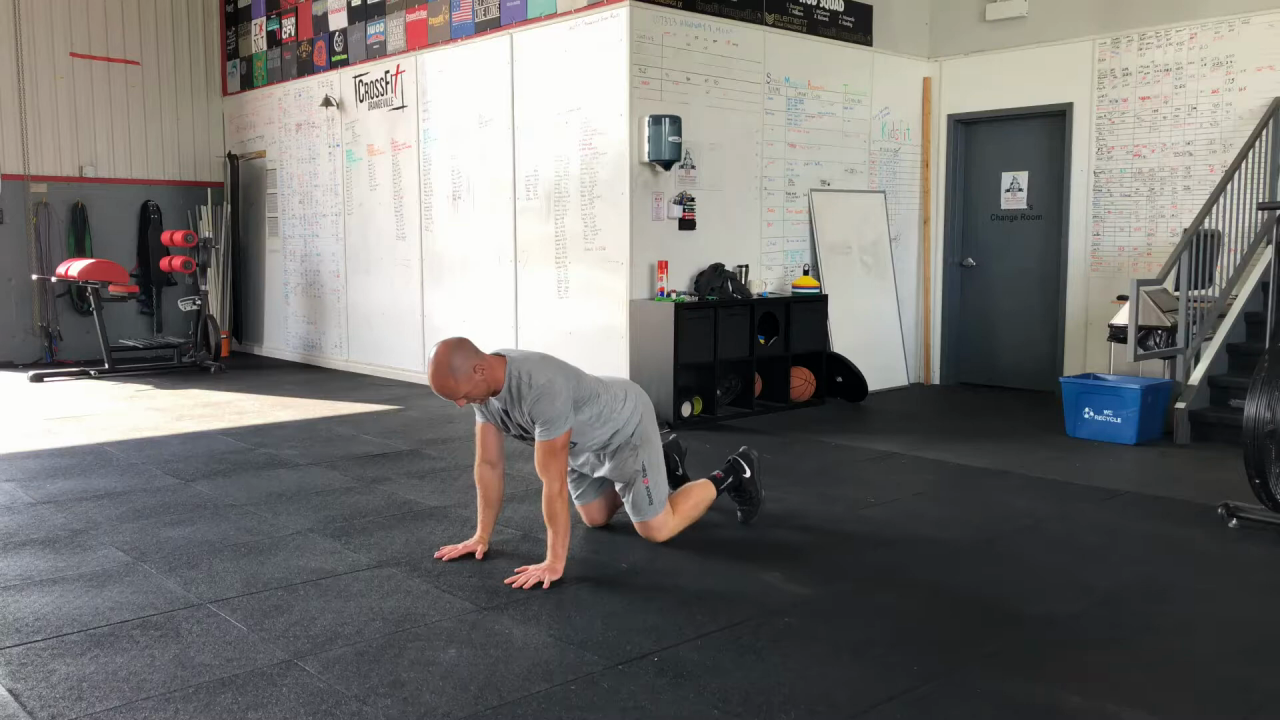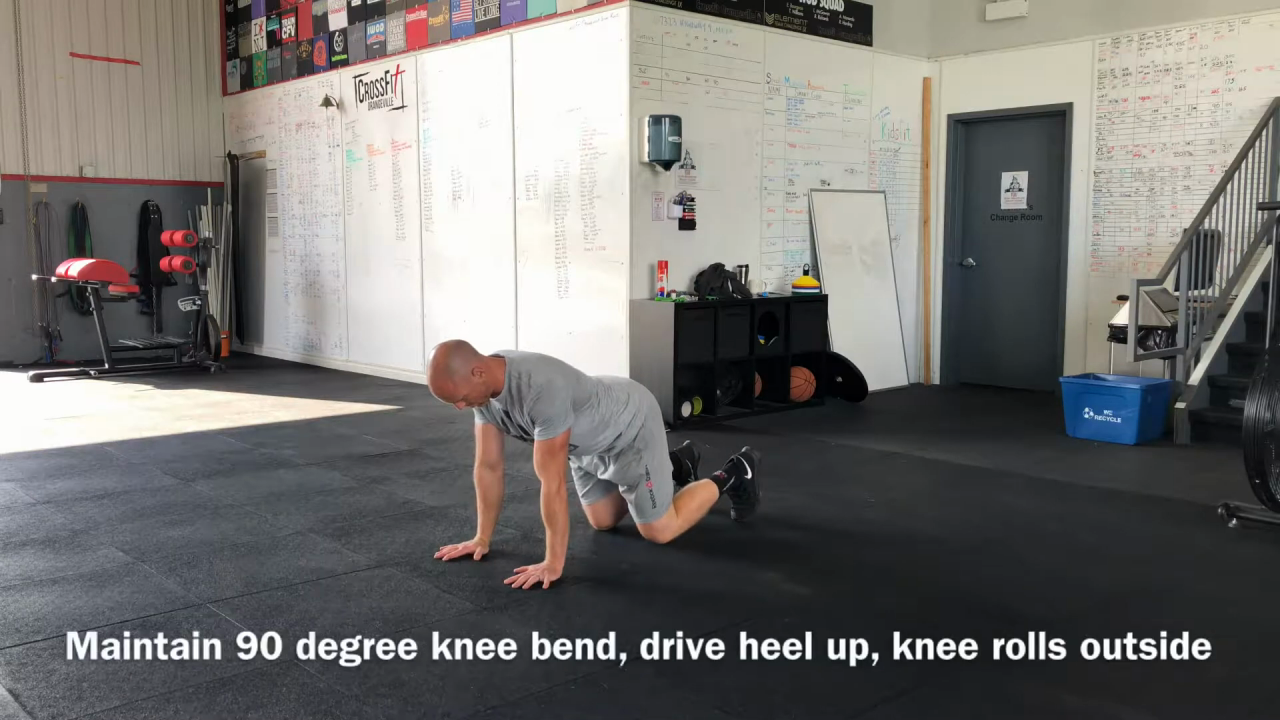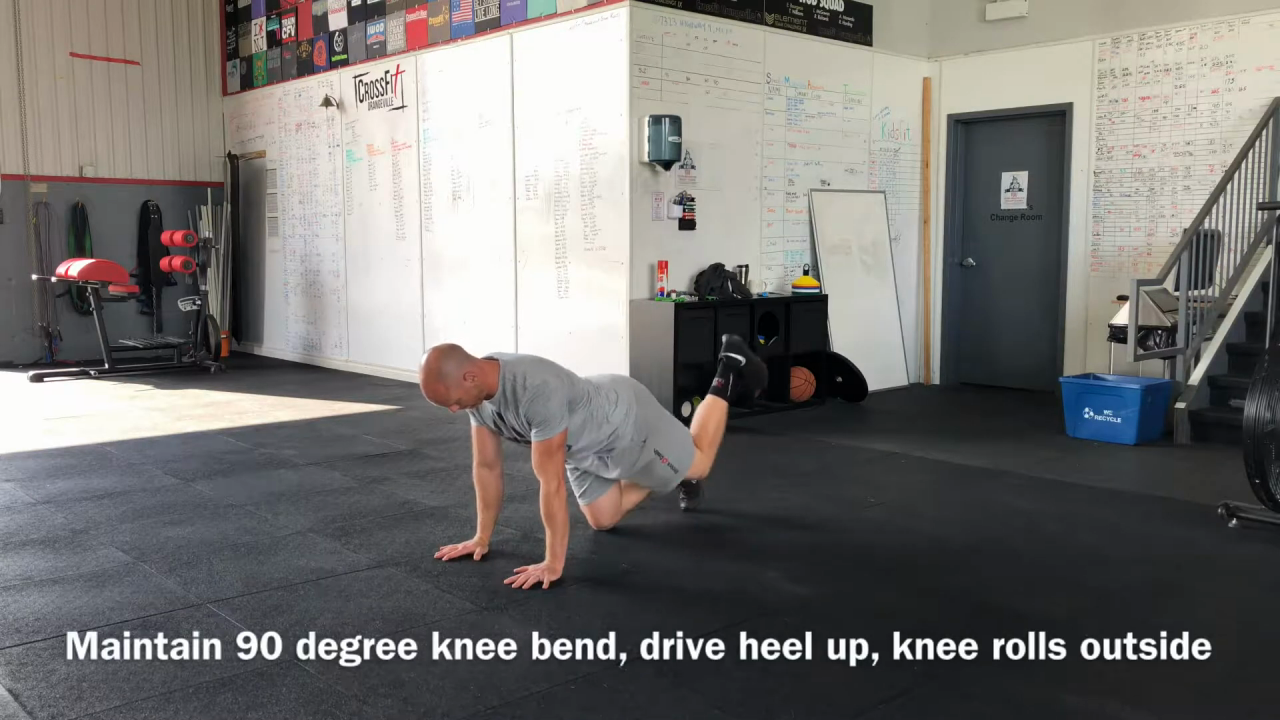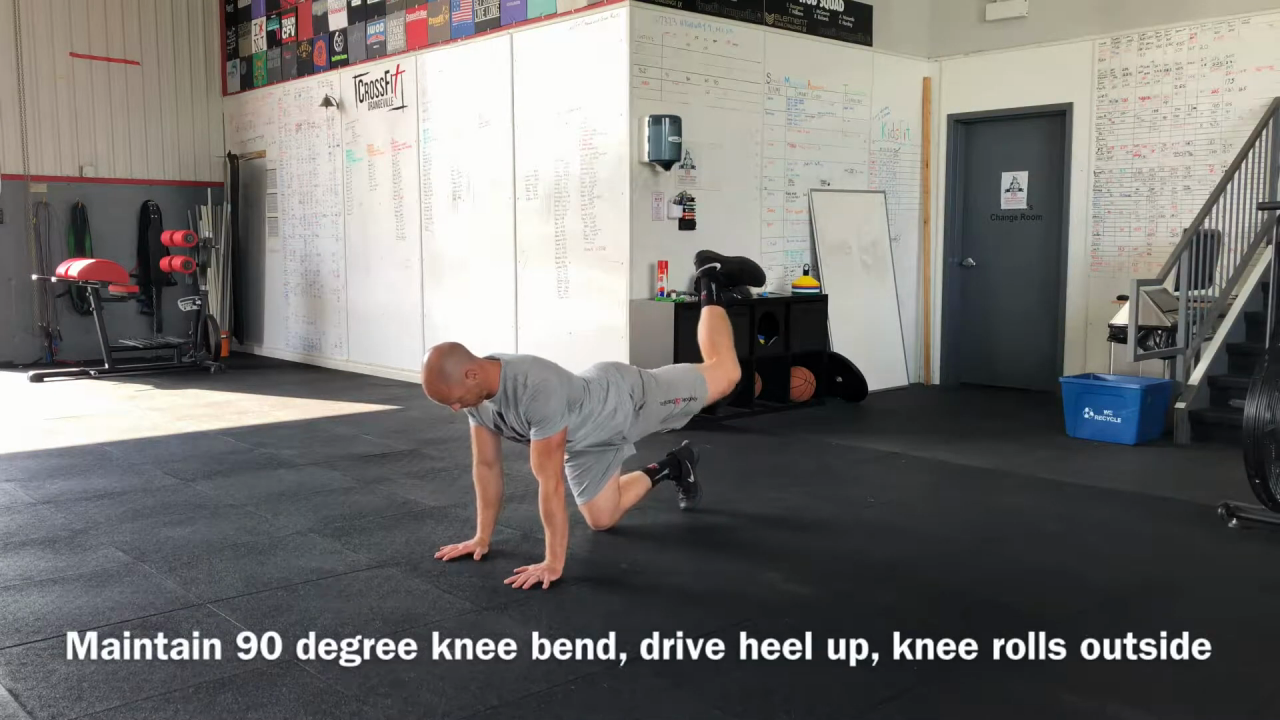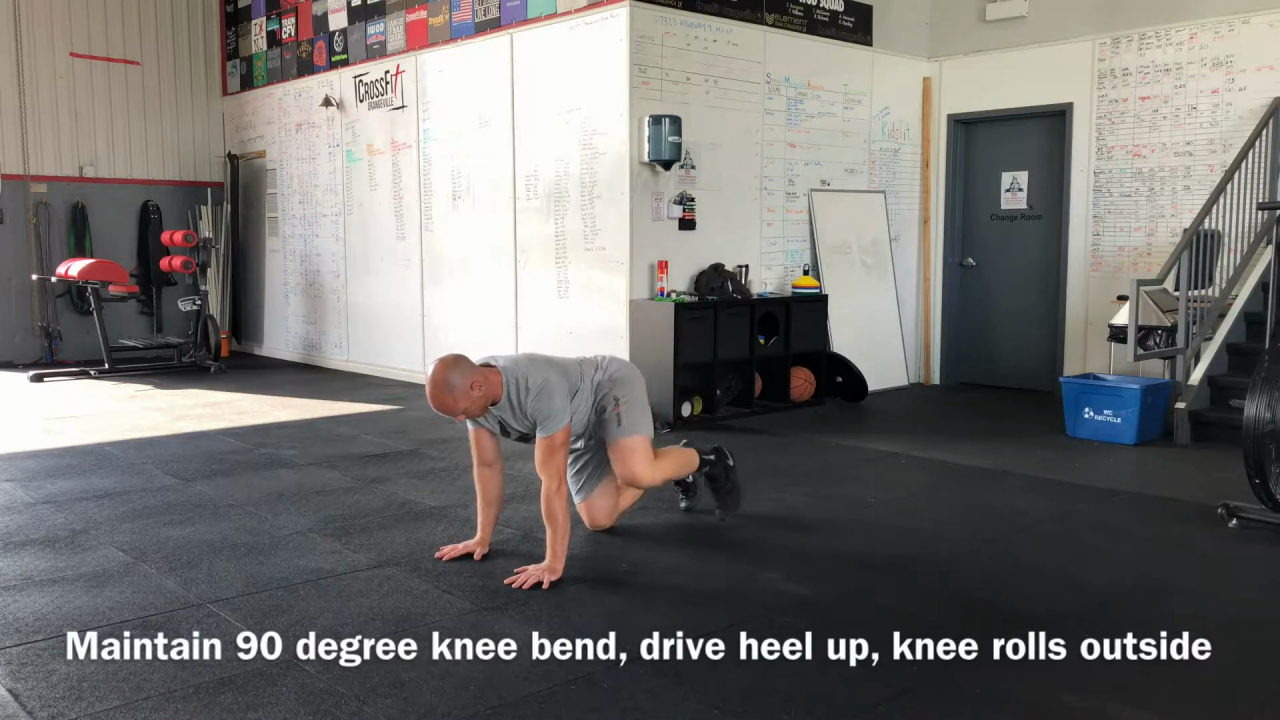
dt=1s
person 1, frame 1
left shoulder: (542, 388)
right shoulder: (482, 383)
left elbow: (554, 481)
right elbow: (489, 464)
left wrist: (555, 562)
right wrist: (481, 536)
left hip: (625, 426)
right hip: (585, 437)
left knee: (656, 529)
right knee: (596, 520)
left ankle: (733, 474)
right ankle: (662, 463)
person 1, frame 2
left shoulder: (541, 389)
right shoulder: (483, 385)
left elbow: (552, 482)
right elbow: (488, 466)
left wrist: (554, 563)
right wrist: (482, 538)
left hip: (630, 426)
right hip: (589, 440)
left knee: (659, 530)
right knee: (603, 523)
left ankle: (733, 475)
right ankle: (675, 466)
person 1, frame 3
left shoulder: (536, 390)
right shoulder: (476, 389)
left elbow: (551, 482)
right elbow: (487, 467)
left wrist: (553, 563)
right wrist: (481, 538)
left hip: (624, 420)
right hip: (584, 442)
left knee: (695, 466)
right knee: (604, 520)
left ankle: (730, 368)
right ankle: (651, 474)
person 1, frame 4
left shoulder: (538, 389)
right shoulder: (476, 392)
left elbow: (550, 481)
right elbow: (487, 466)
left wrist: (554, 562)
right wrist: (482, 537)
left hip: (624, 400)
left knee: (724, 374)
right knee: (602, 520)
left ankle: (712, 284)
right ankle: (668, 469)
person 1, frame 5
left shoulder: (540, 390)
right shoulder: (471, 392)
left elbow: (553, 479)
right elbow: (486, 467)
left wrist: (554, 563)
right wrist: (482, 538)
right hip: (581, 427)
left knee: (637, 474)
right knee: (599, 520)
left ankle: (707, 461)
right ankle: (678, 469)
